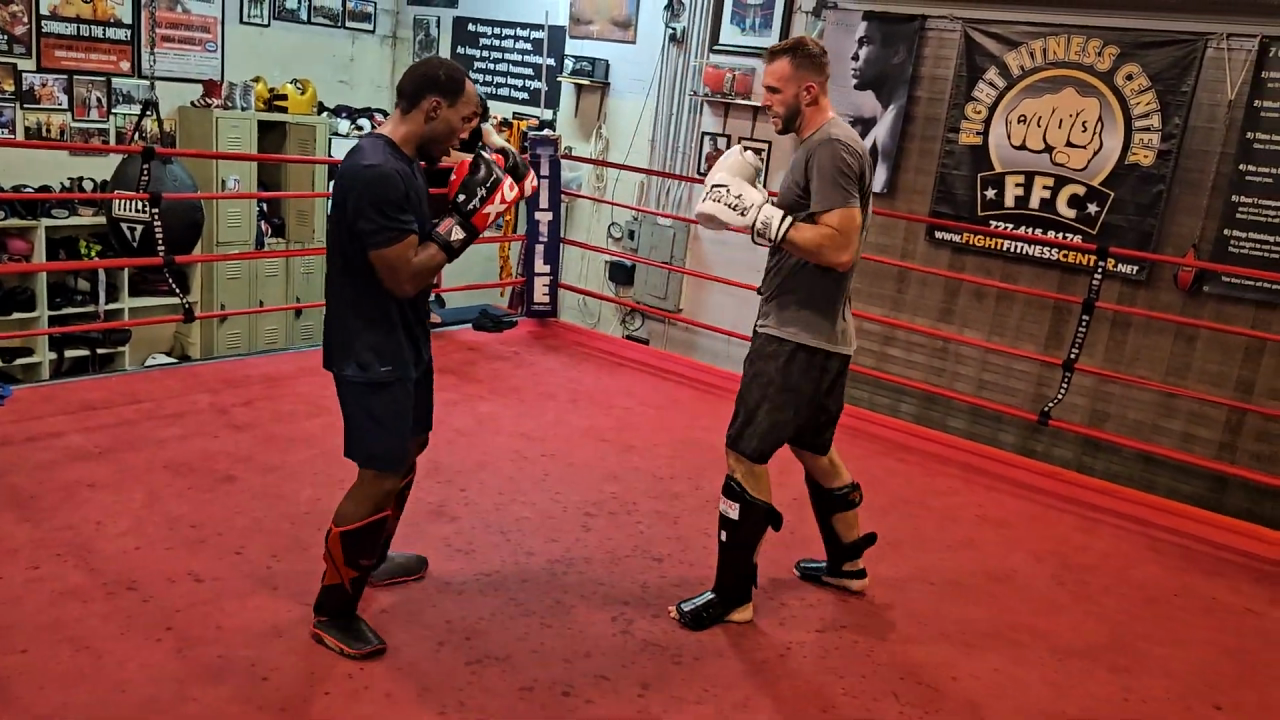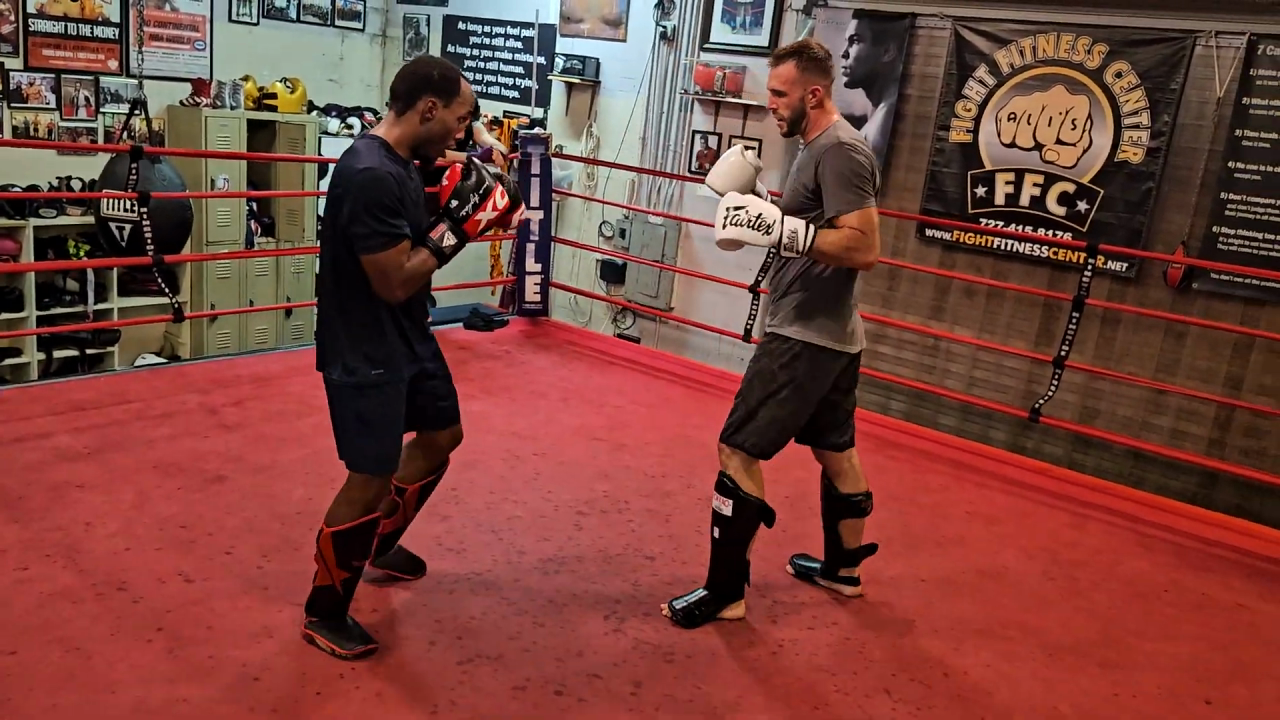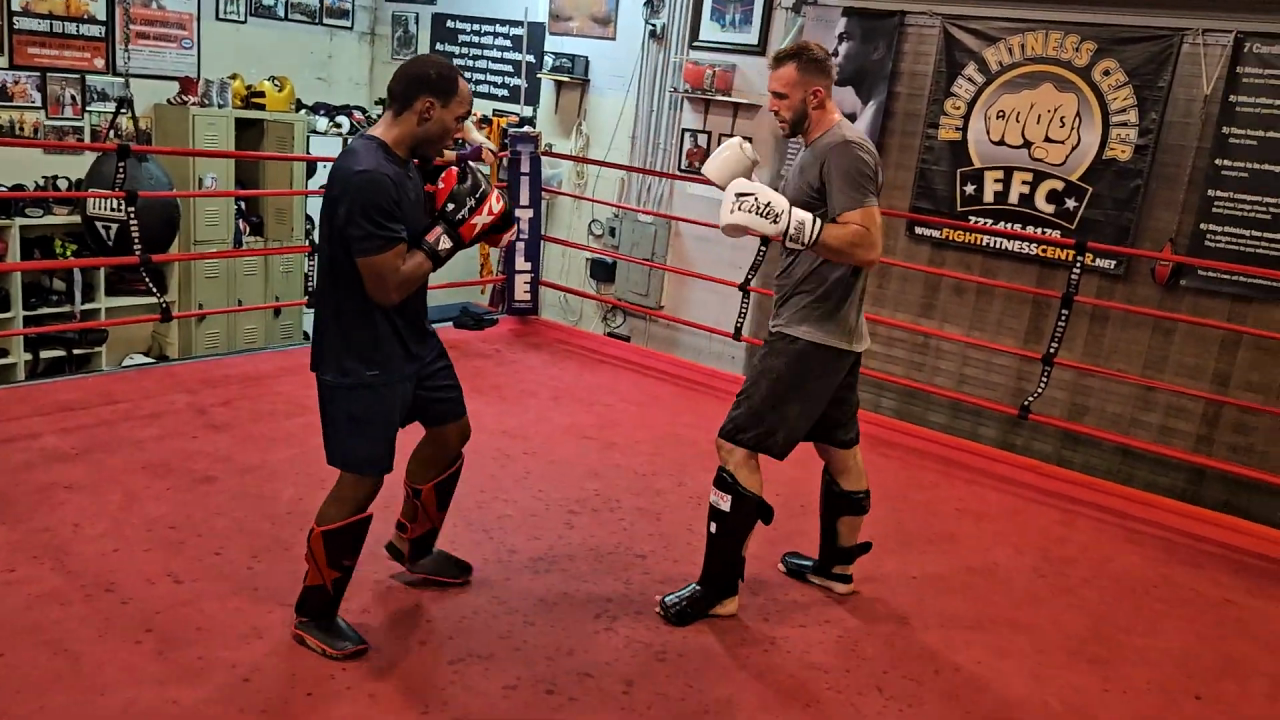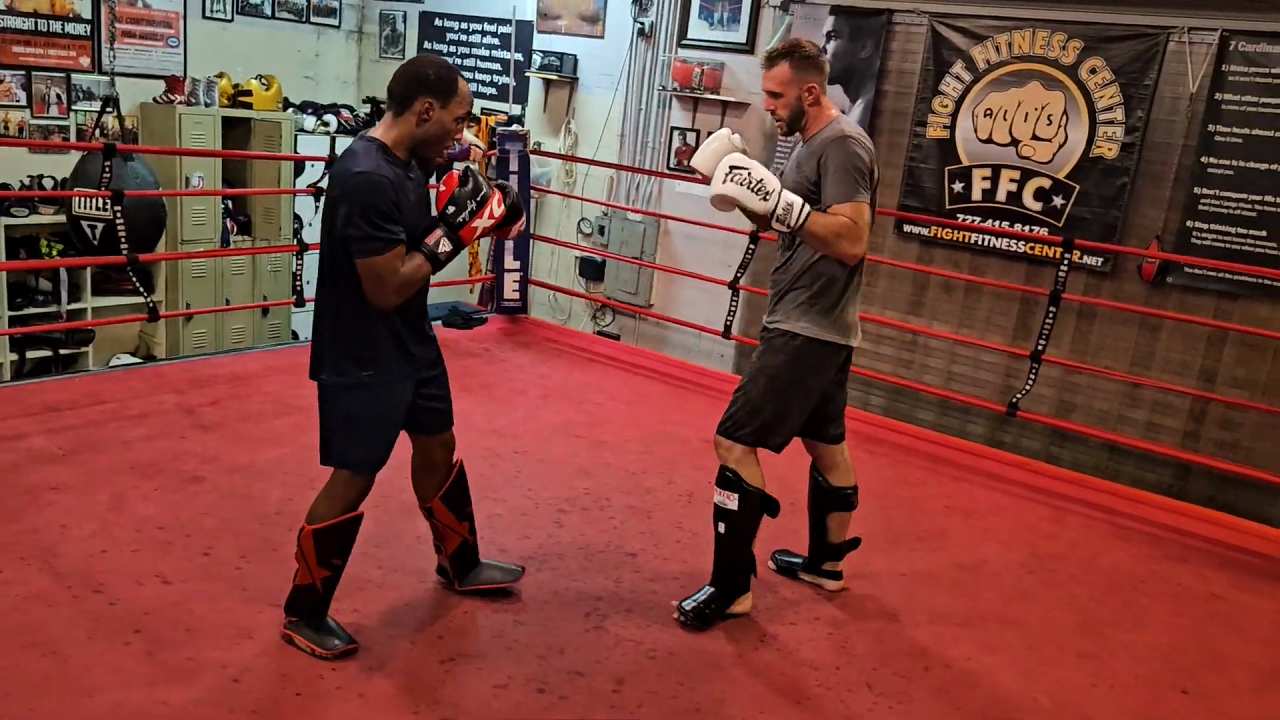
dt=0.1s
person 1, frame 1
left shoulder: (401, 160)
right shoulder: (375, 173)
left elbow: (417, 242)
right elbow: (405, 277)
left wrist: (471, 206)
right wrist: (465, 218)
left hip: (403, 339)
right hip: (373, 350)
left knee: (405, 454)
right knee: (384, 476)
left ankle: (371, 556)
right ankle: (333, 612)
person 1, frame 2
left shoulder: (397, 161)
right shoulder: (370, 175)
right elbow: (396, 281)
left wrist: (466, 213)
right wrist: (457, 224)
left hip: (405, 338)
right hip: (366, 352)
left knee: (442, 435)
right knee: (371, 478)
left ankle: (379, 544)
right ankle: (324, 612)
person 1, frame 3
left shoulder: (400, 161)
right shoulder: (367, 177)
right elbow: (390, 284)
left wrist: (466, 220)
right wrist: (454, 229)
left hip: (409, 336)
right hip: (363, 354)
left knee: (449, 432)
right knee: (361, 480)
left ankle: (414, 546)
right ankle: (314, 614)
person 1, frame 4
left shoulder: (404, 162)
right shoulder: (367, 179)
right elbow: (389, 287)
left wrist: (467, 221)
right wrist: (454, 232)
left hip: (409, 339)
right hip: (362, 355)
left knee: (440, 446)
right knee: (354, 480)
left ankle: (459, 564)
right ankle: (304, 613)
person 2, frame 1
left shoulder: (831, 148)
right shoulder: (820, 145)
left elbow: (842, 248)
left wrist: (758, 216)
right wrist: (753, 203)
left hip: (796, 335)
right hip: (821, 332)
left knee: (744, 456)
right knee: (815, 449)
left ankle: (732, 594)
right ankle: (846, 561)
person 2, frame 2
left shoulder: (838, 150)
right shoulder: (821, 147)
left elbow: (862, 248)
left wrist: (776, 227)
right wrist: (756, 204)
left hip: (807, 336)
right hip: (831, 334)
left knee: (739, 452)
right knee: (834, 450)
left ankle: (725, 591)
right ankle: (844, 567)
person 2, frame 3
left shoulder: (844, 150)
right shoulder: (818, 148)
left elbow: (865, 246)
left wrist: (780, 215)
right wrist: (756, 202)
left hip: (811, 335)
right hip: (832, 333)
left knee: (737, 446)
right knee: (838, 448)
left ankle: (717, 587)
right ankle: (836, 563)
person 2, frame 4
left shoulder: (841, 144)
right shoulder: (812, 143)
left elbow: (850, 241)
left wrist: (773, 198)
right wrist: (751, 193)
left hip: (807, 330)
right hip: (819, 327)
left knee: (735, 442)
right knee: (825, 444)
left ankle: (730, 586)
right ankle: (825, 559)
